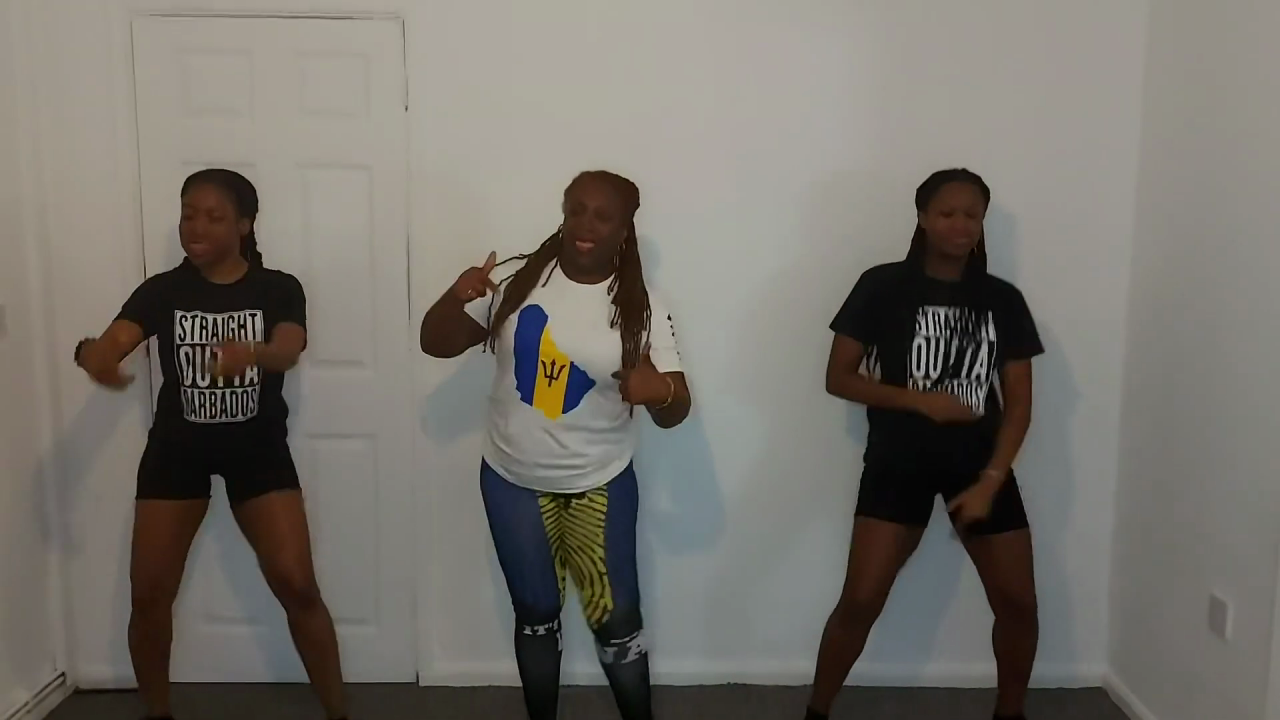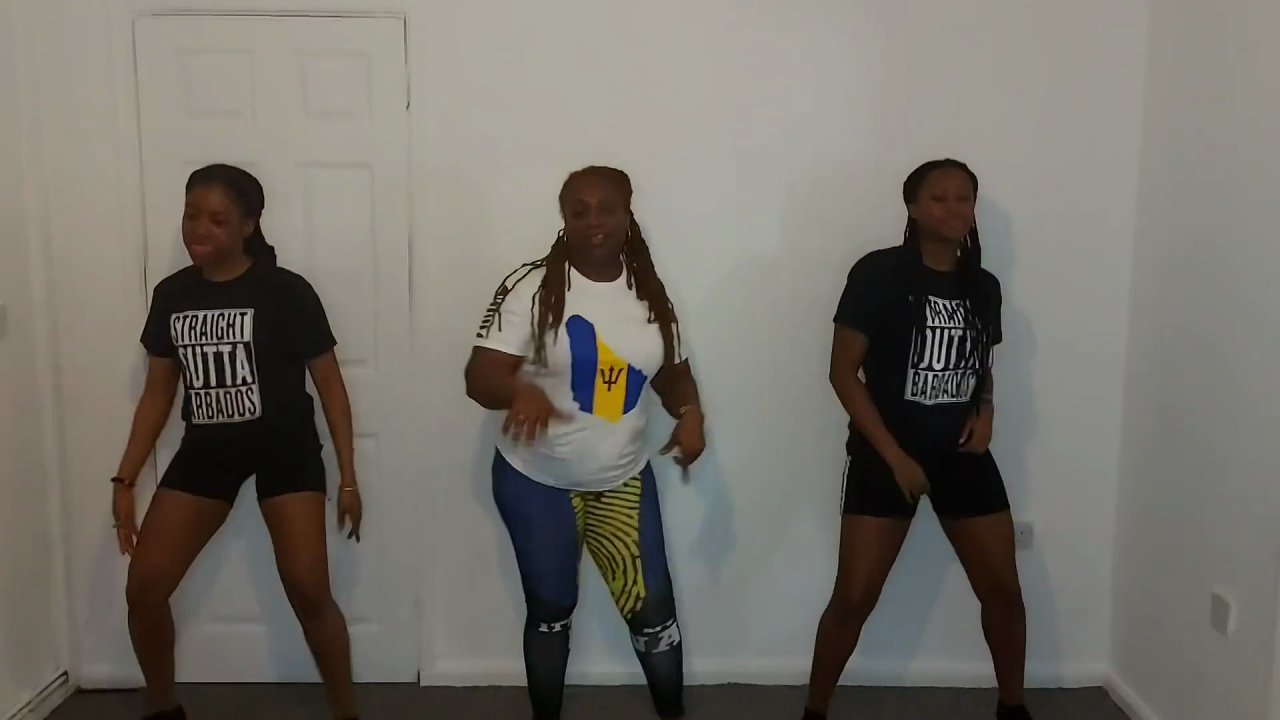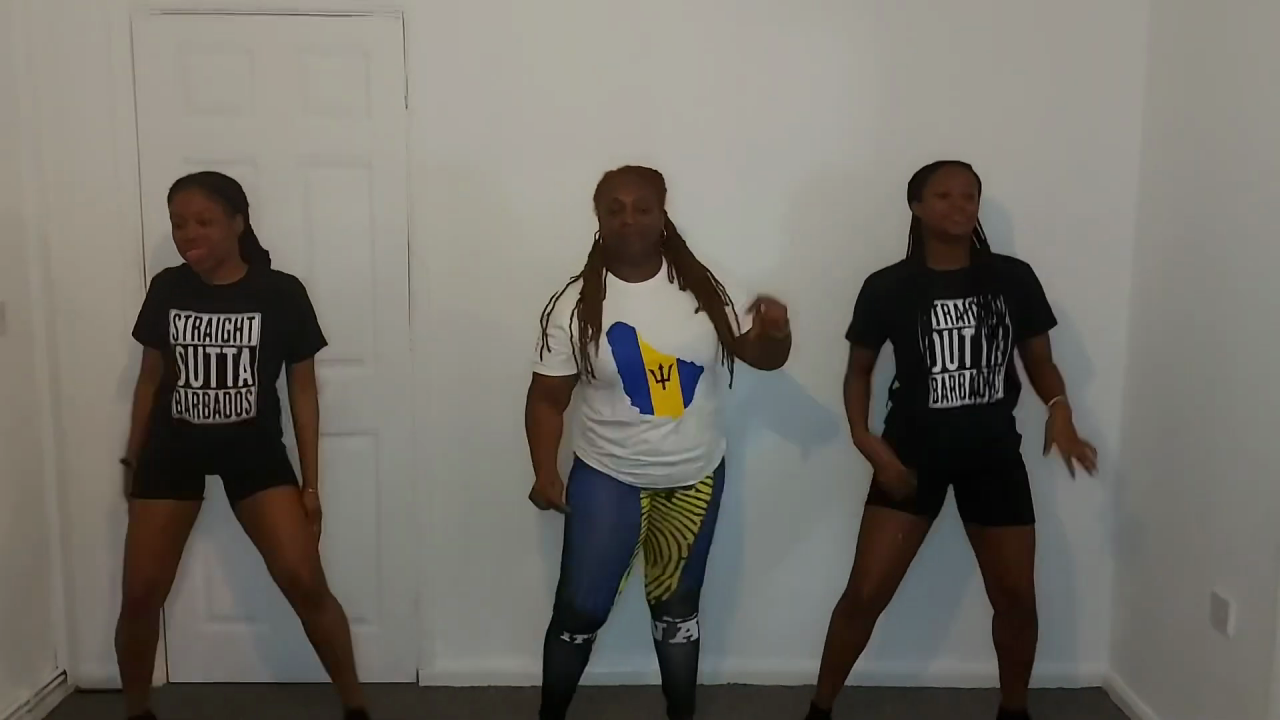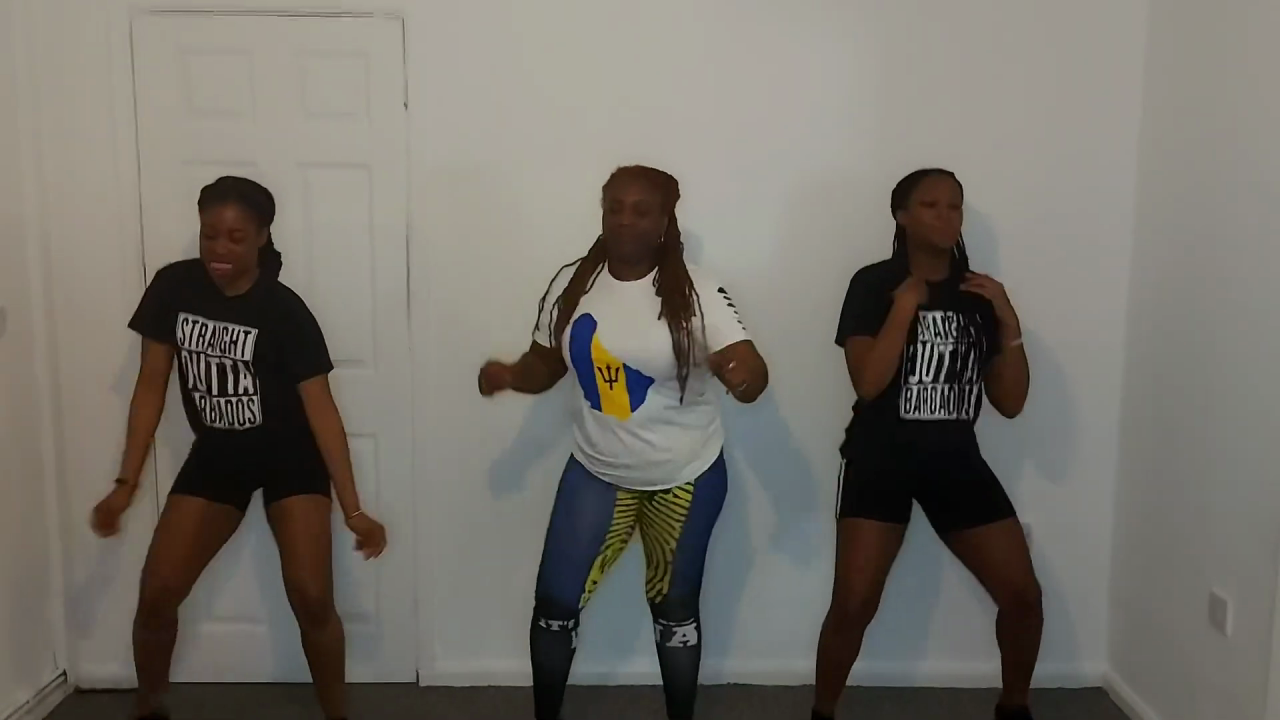
dt=0.5s
person 1, frame 1
left shoulder: (1002, 298)
right shoulder: (883, 286)
left elbow: (1018, 398)
right elbow: (838, 377)
left wrist: (992, 479)
right wrist: (917, 399)
left hip: (978, 461)
right hip: (899, 459)
left knee: (1019, 605)
right knee: (861, 602)
person 1, frame 2
left shoulder: (984, 287)
right shoulder: (878, 273)
right elbow: (843, 372)
left wrist: (983, 411)
right wrist: (891, 453)
left hip: (961, 452)
right hip: (887, 450)
left knee: (1003, 588)
right knee: (854, 598)
person 1, frame 3
left shoulder: (1014, 277)
right shoulder: (888, 287)
left elbow: (1040, 361)
right elbow: (858, 370)
left wrist: (1060, 411)
right wrist: (864, 439)
left hip: (993, 454)
right hip: (914, 452)
left knee: (1017, 600)
right knee: (865, 593)
person 1, frame 4
left shoulder: (982, 293)
right shoulder: (875, 284)
left elbow: (1010, 403)
right elbow: (867, 383)
left wrist: (1008, 323)
right wrist: (903, 309)
left hip: (957, 462)
right hip: (877, 462)
left knee: (1023, 595)
right knee: (854, 605)
person 2, frame 1
left shoulder: (642, 307)
right shoulder: (515, 280)
left elbow: (675, 409)
right elbow: (438, 343)
left wrist: (660, 392)
right wrist: (455, 298)
left hip: (600, 485)
right hip: (512, 481)
left knee: (617, 618)
right knee: (536, 613)
person 2, frame 2
left shoulder: (651, 294)
right shoulder: (531, 289)
left elbow: (672, 372)
right elbow: (480, 377)
left wrist: (689, 413)
right wrist: (520, 393)
left hip: (624, 480)
right hip: (537, 480)
left knee: (654, 606)
right knee: (550, 610)
person 2, frame 3
left shoulder: (701, 285)
right shoulder: (574, 303)
left elbow: (760, 352)
right elbow: (546, 397)
left wrist: (776, 326)
right wrist: (545, 470)
left hip: (695, 479)
right hip: (608, 479)
left knee: (676, 606)
right knee: (580, 611)
person 2, frame 4
left shoulder: (696, 293)
right shoulder: (572, 284)
left elbow: (752, 376)
right elbow: (546, 364)
left wrist: (742, 374)
right wrist: (509, 374)
left hip: (686, 478)
right hip: (595, 473)
left knee: (674, 607)
right knee: (556, 602)
person 3, frame 1
left shoulder: (279, 289)
right shoulder: (162, 291)
left elbow: (286, 353)
right elbow: (109, 346)
left wrist: (249, 353)
right wrist: (92, 353)
left hip: (258, 448)
right hip: (177, 450)
left knee: (297, 586)
right knee: (149, 593)
person 3, frame 2
left shoulder: (284, 292)
right shoulder: (172, 294)
left elbow: (329, 384)
right elbow: (158, 393)
left wrist: (347, 478)
right wrist: (126, 478)
left hip: (282, 451)
right hip: (203, 453)
left knee: (309, 595)
right knee: (145, 585)
person 3, frame 3
left shoulder: (282, 294)
right shoulder: (166, 290)
left elbow: (303, 389)
right elbow: (152, 378)
left wrist: (310, 486)
right wrist: (133, 460)
left hip: (255, 452)
right hip: (172, 451)
left knee: (306, 583)
right knee: (139, 596)
person 3, frame 4
left shoulder: (284, 311)
right shoulder: (171, 287)
left elbow: (318, 407)
right elbow: (150, 385)
left wrist: (351, 509)
right wrist: (126, 482)
left hip: (291, 460)
right hip: (214, 459)
left knee: (312, 601)
right knee: (157, 597)
